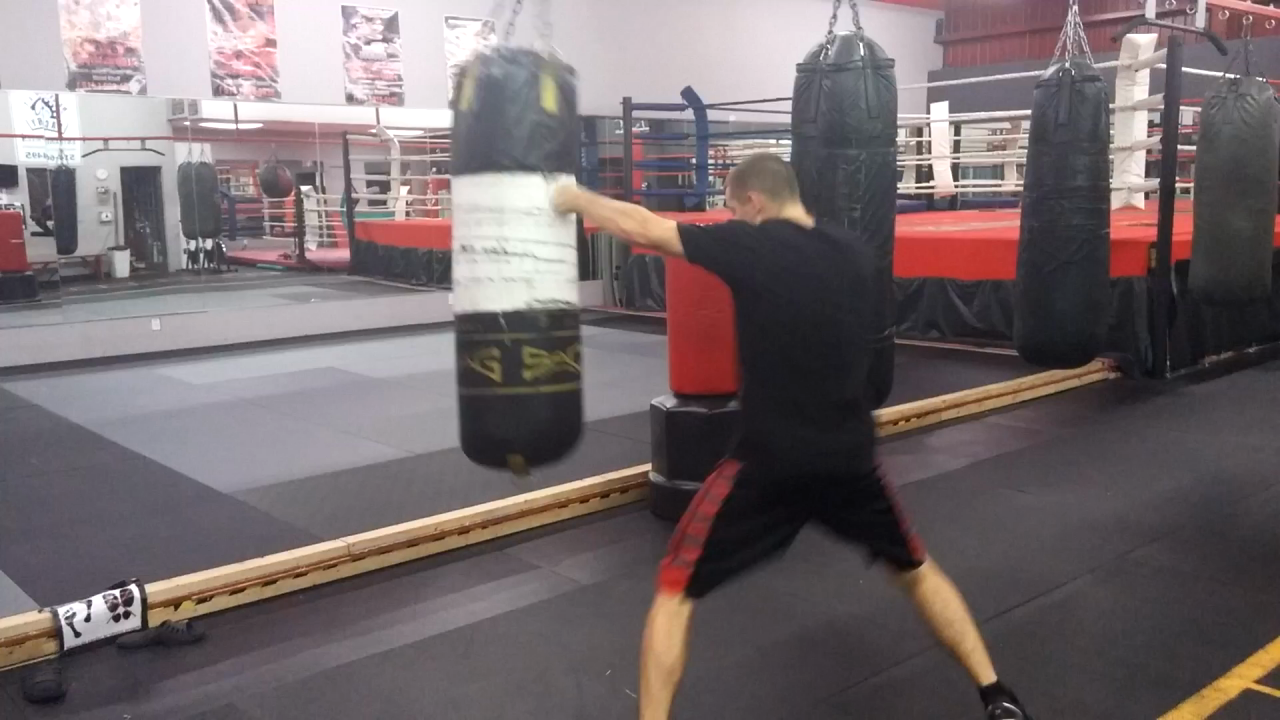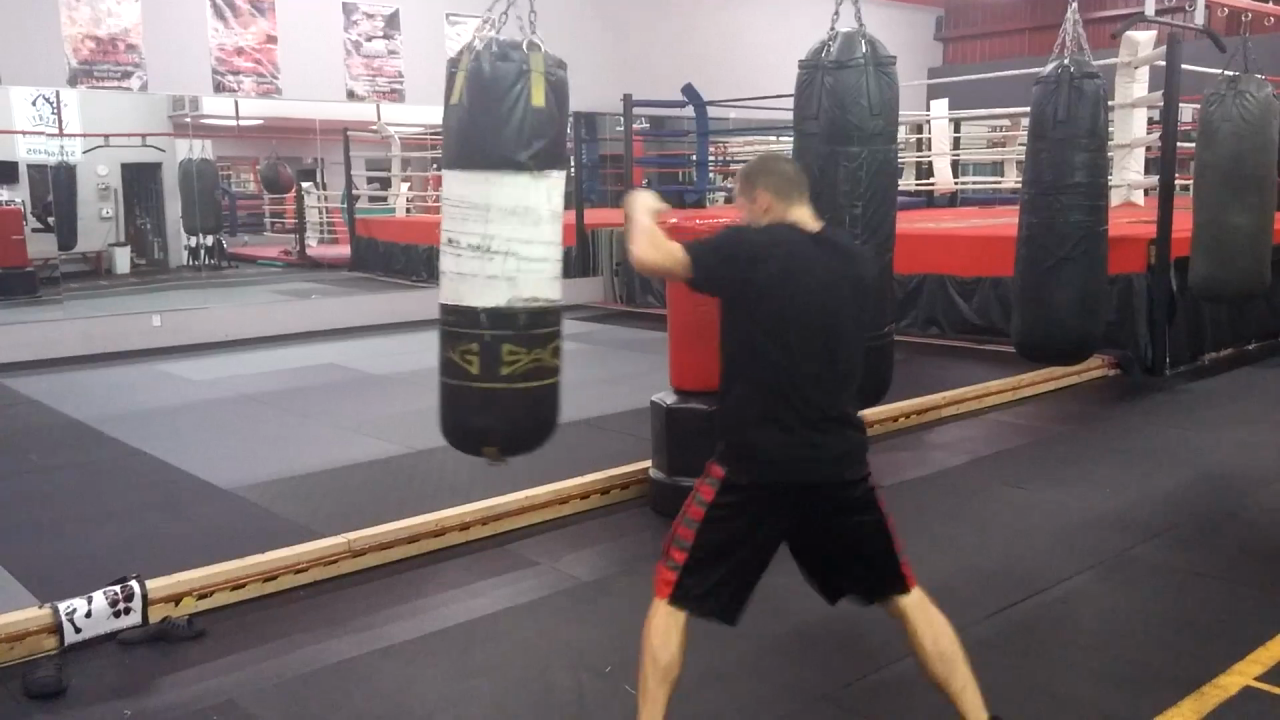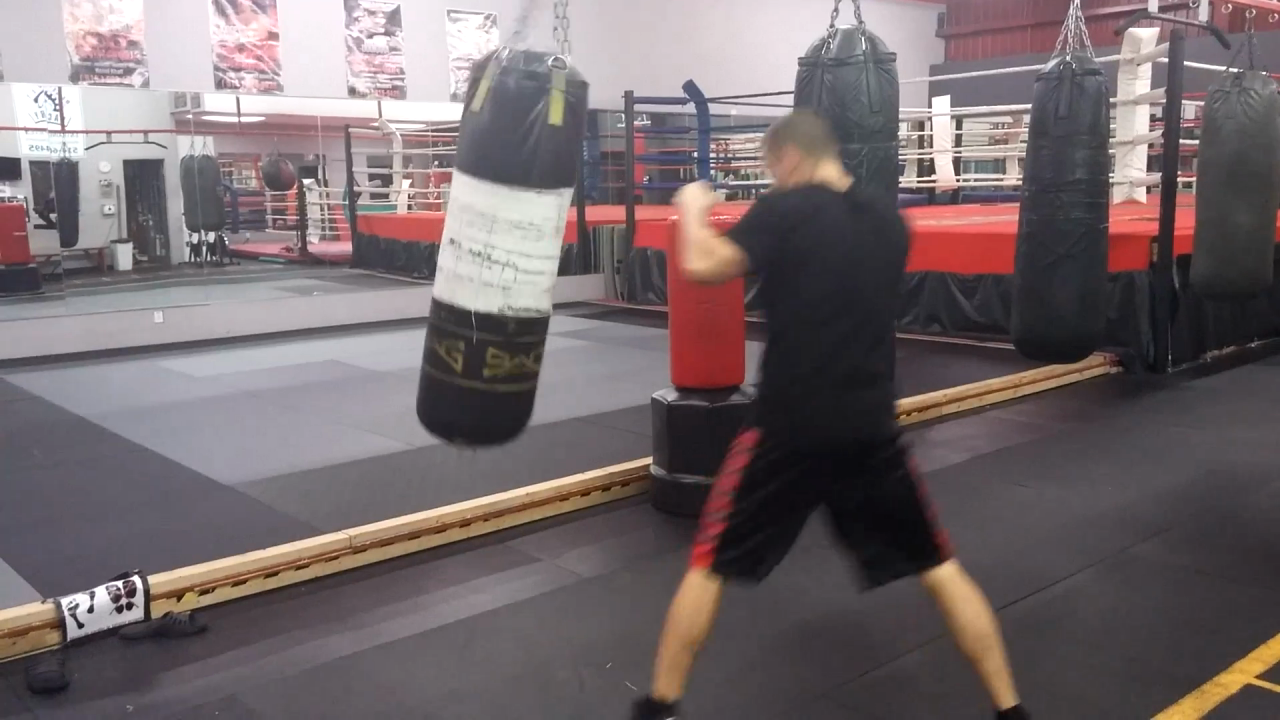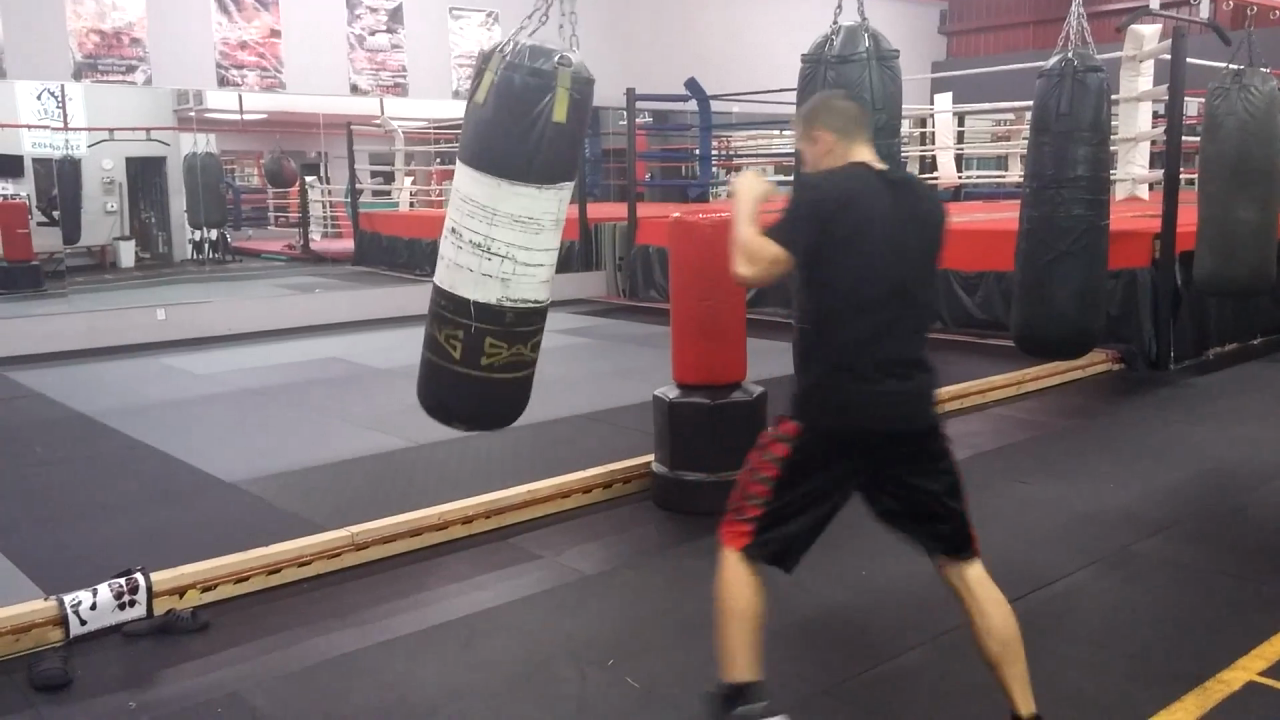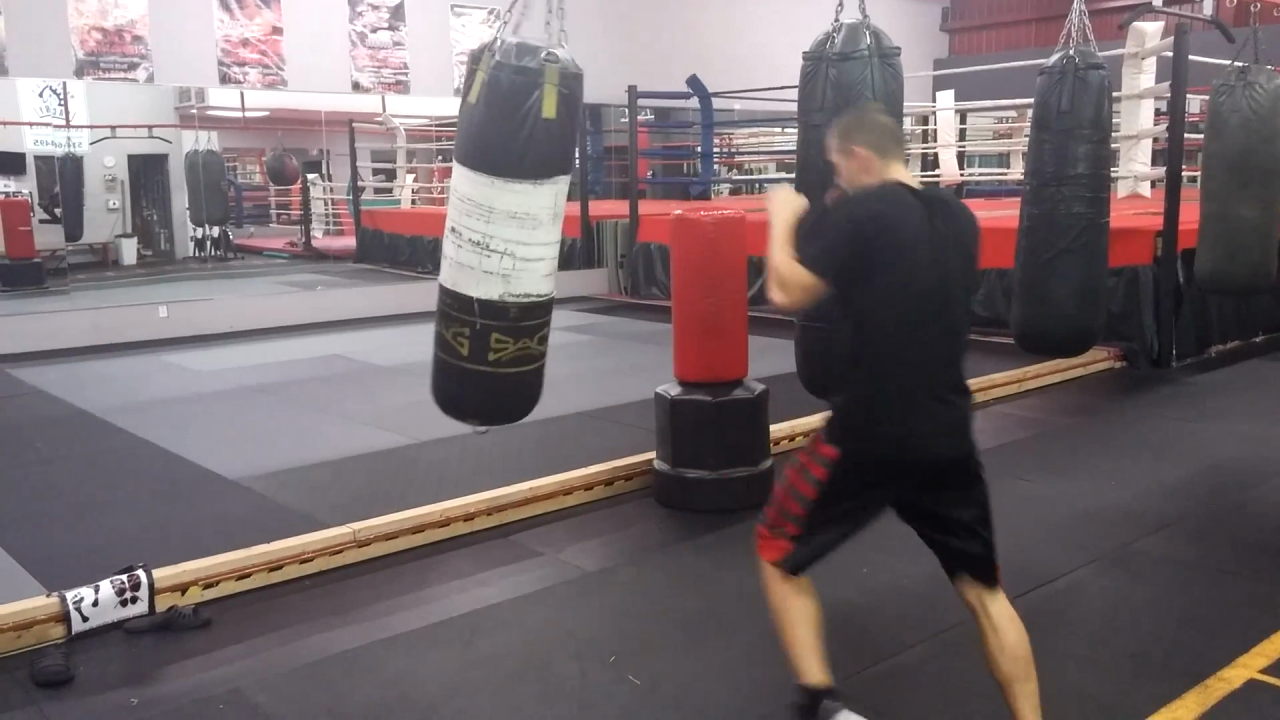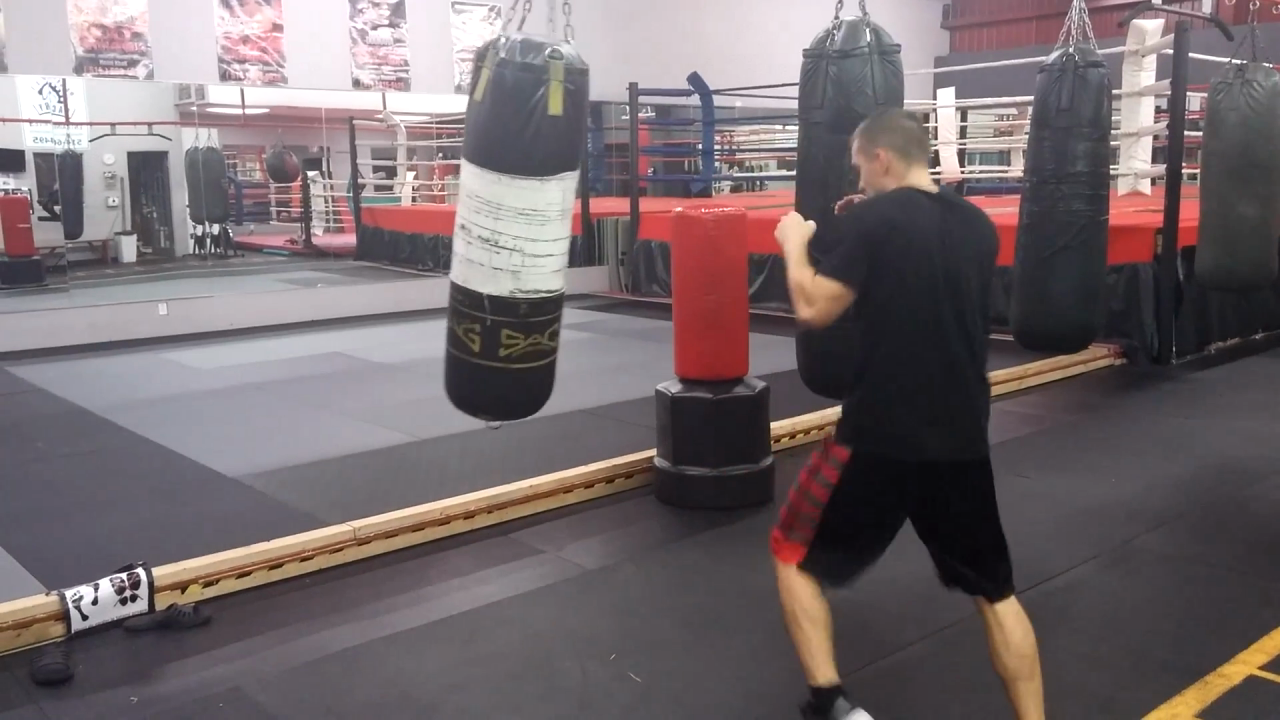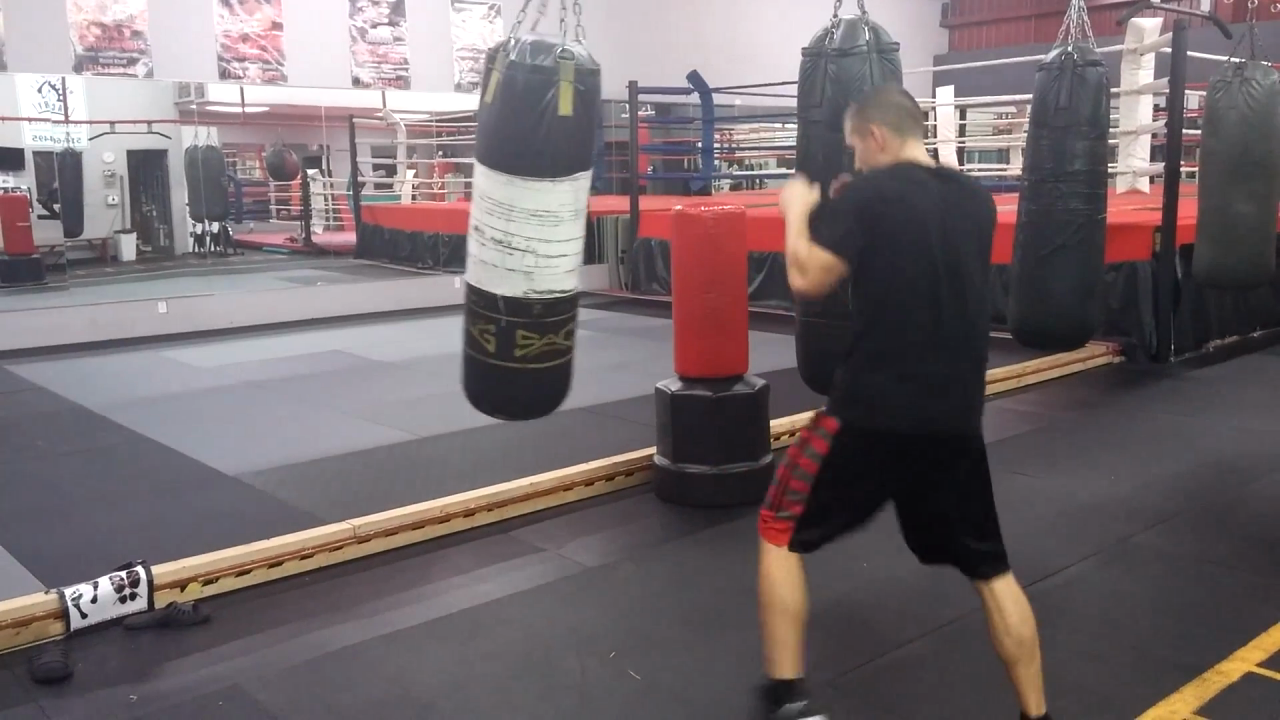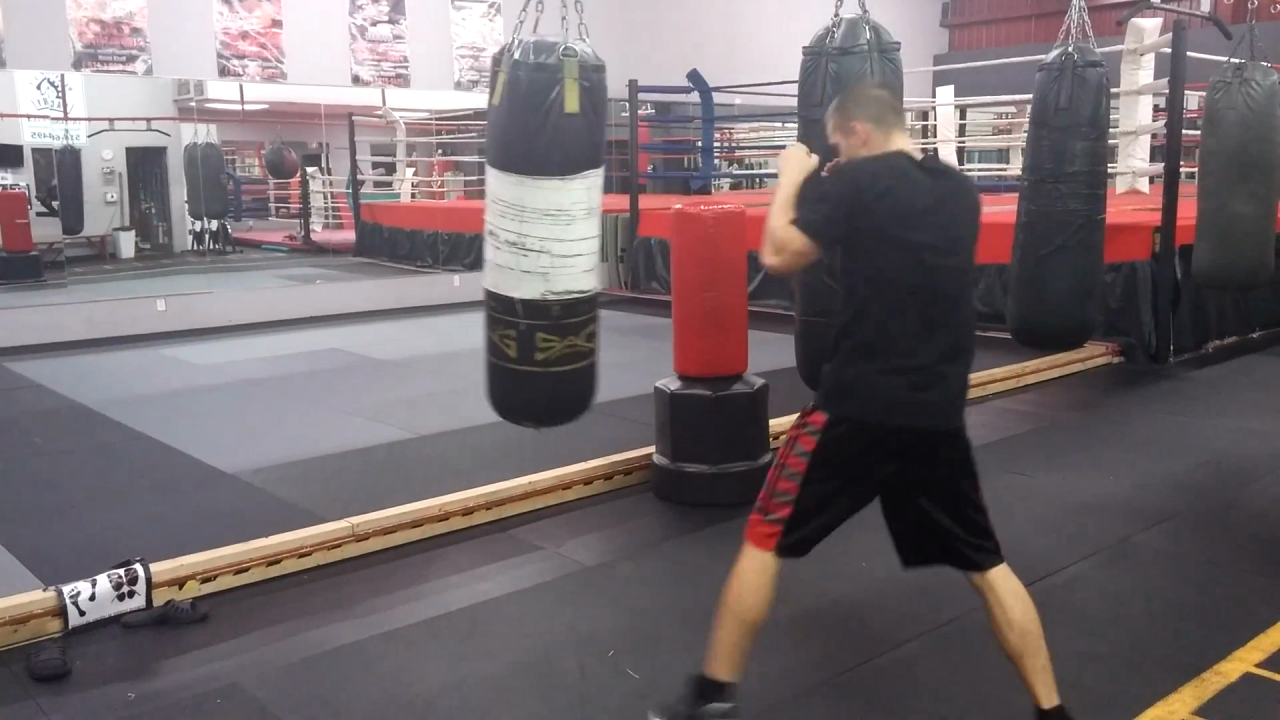
dt=0.1s
person 1, frame 1
left shoulder: (747, 244)
right shoulder: (851, 252)
left elbow: (643, 229)
left wrist: (576, 198)
left hip: (767, 461)
right hip: (848, 454)
left knee: (672, 589)
right knee: (912, 571)
person 1, frame 2
left shoulder: (750, 249)
right shoulder: (854, 261)
left elbow: (647, 256)
left wrist: (641, 205)
left hip: (754, 465)
right hip: (840, 465)
left knee: (674, 594)
right knee: (905, 597)
person 1, frame 3
left shoulder: (784, 212)
right shoulder: (890, 223)
left elbow: (702, 265)
left wrist: (694, 207)
left hip: (791, 427)
right hip: (870, 427)
left knee: (709, 563)
right knee: (936, 569)
person 1, frame 4
left shoulder: (823, 194)
right shoulder: (925, 202)
left elbow: (753, 268)
left wrist: (747, 197)
left hip: (830, 414)
right hip: (910, 415)
left knee: (739, 543)
right knee: (965, 566)
person 1, frame 5
left shoulder: (853, 215)
right shoulder: (960, 220)
left elbow: (787, 294)
left wrist: (783, 219)
left hip: (865, 434)
right hip: (948, 436)
left knee: (778, 552)
right knee: (982, 588)
person 1, frame 6
left shoulder: (872, 220)
right shoulder: (978, 226)
left elbow: (814, 309)
left wrist: (792, 242)
left hip: (877, 437)
right hip: (962, 442)
left knee: (794, 557)
right knee: (995, 595)
person 1, frame 7
left shoulder: (868, 192)
right shoulder: (976, 200)
left elbow: (807, 281)
left wrist: (798, 212)
left hip: (870, 413)
right hip: (955, 417)
left knee: (780, 535)
right knee: (989, 573)
person 1, frame 8
left shoulder: (856, 181)
right shoulder: (959, 191)
left elbow: (778, 255)
left wrist: (792, 179)
left hip: (859, 406)
right hip: (937, 413)
left knee: (764, 540)
right knee: (986, 566)
